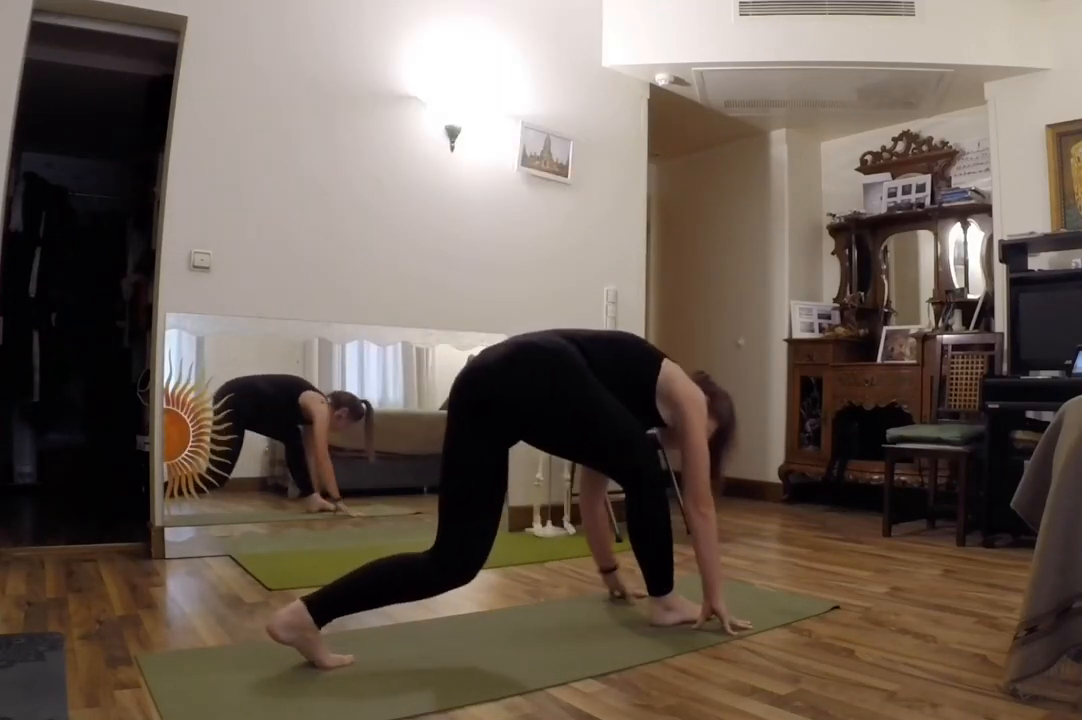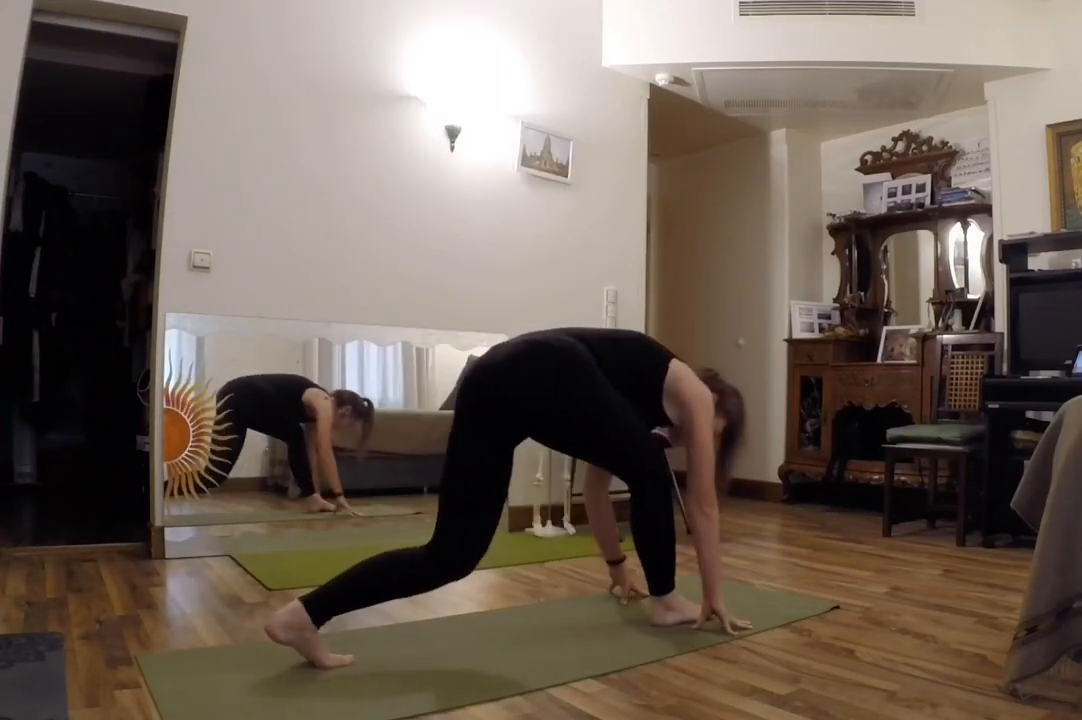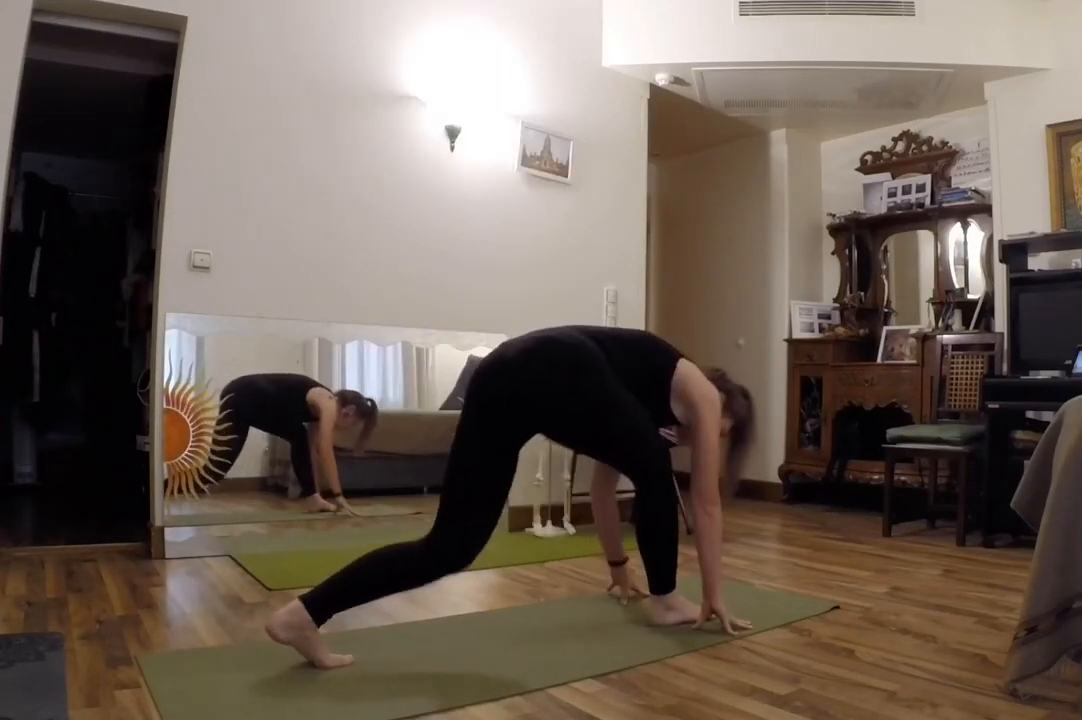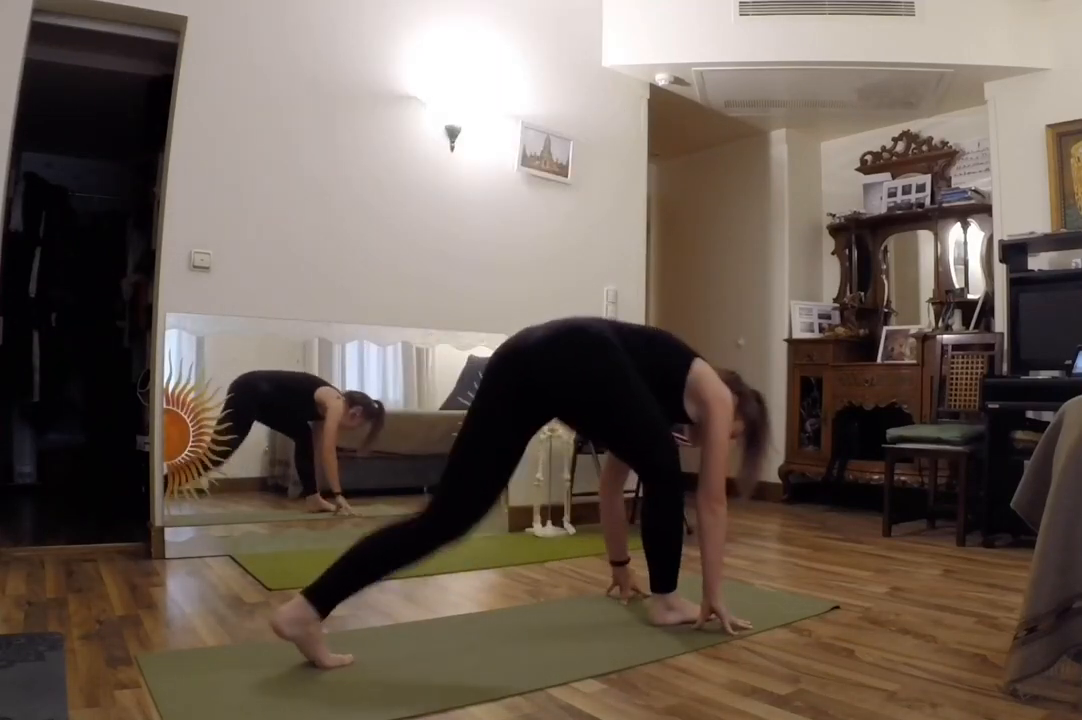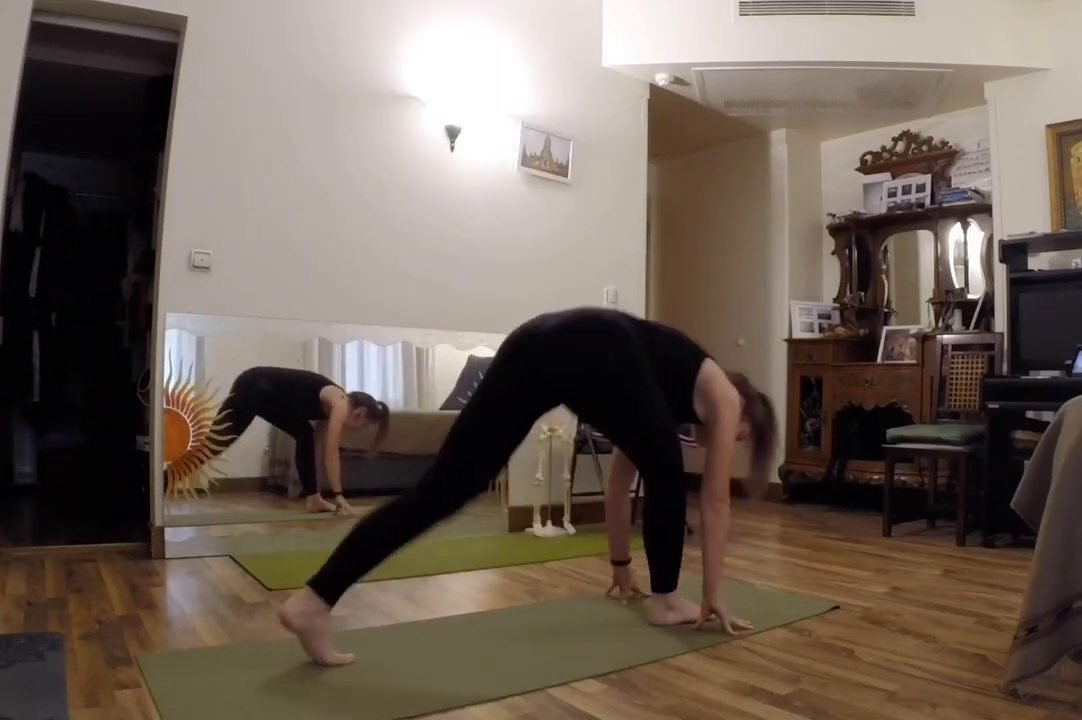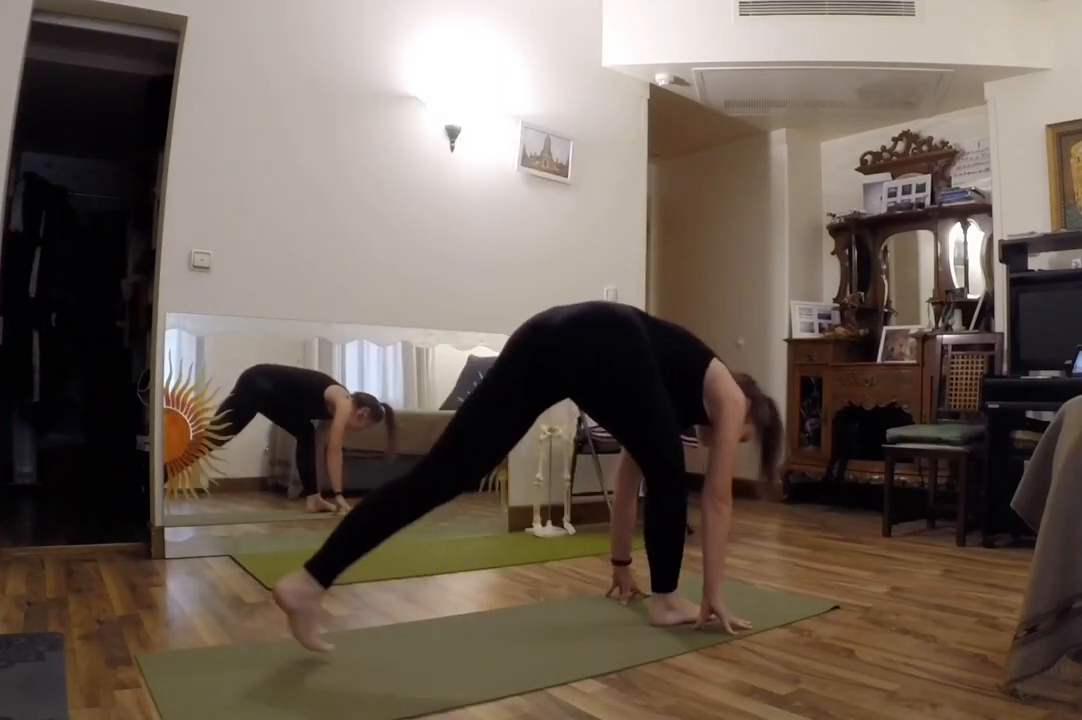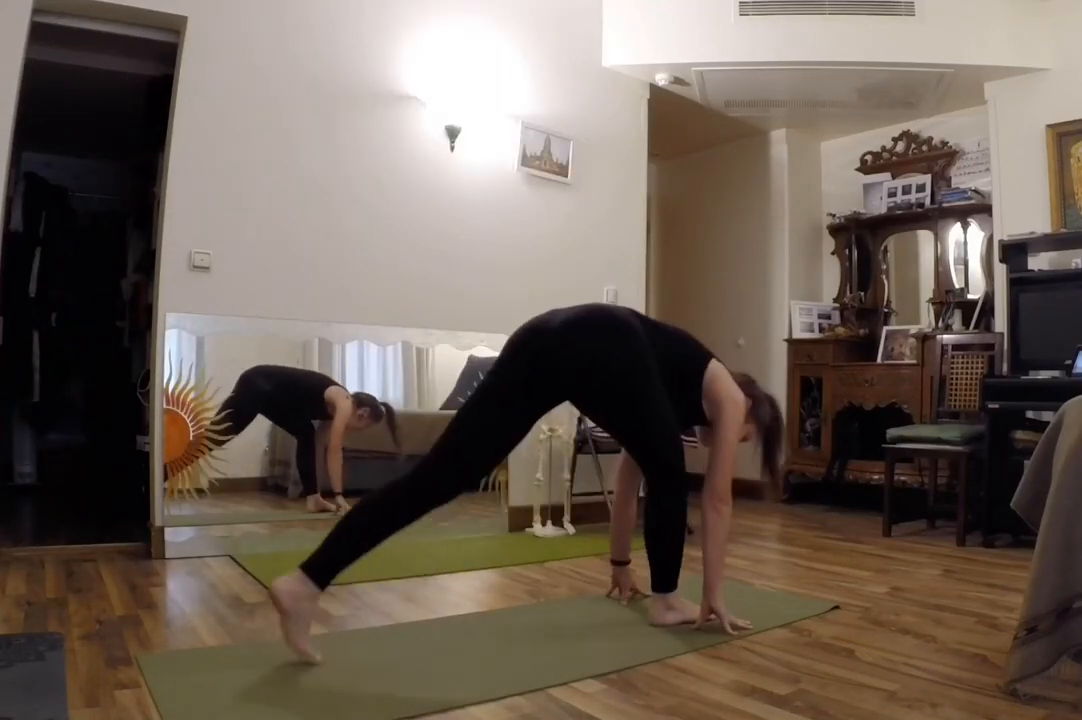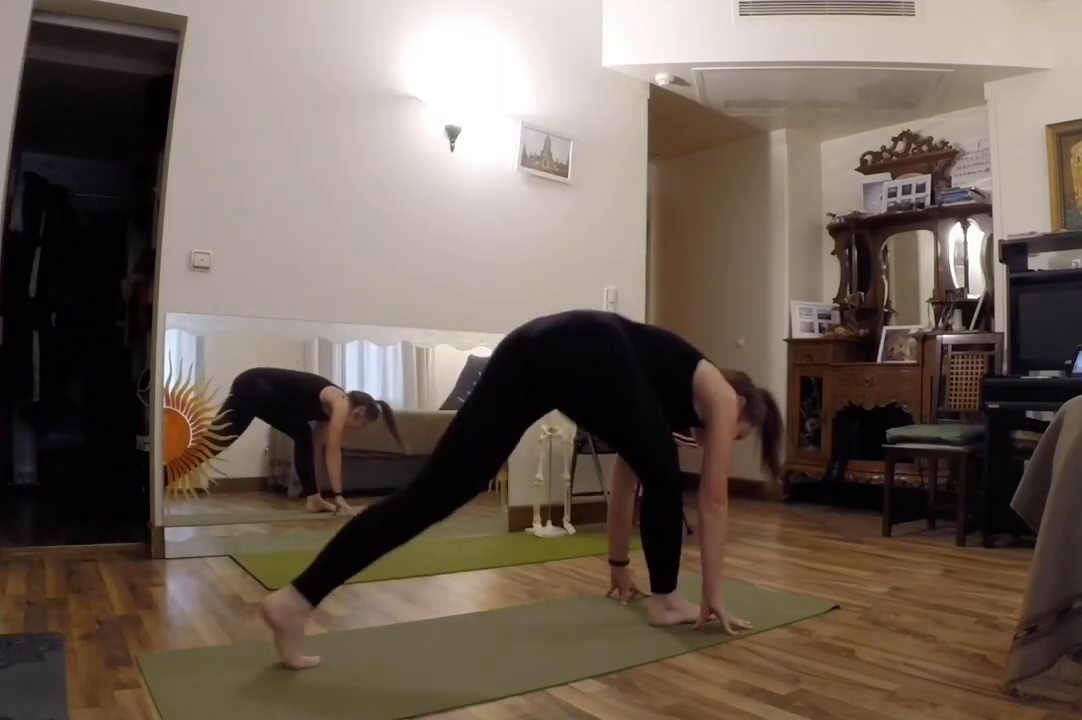
dt=0.1s
person 1, frame 1
left shoulder: (643, 384)
right shoulder: (688, 396)
left elbow: (591, 492)
right elbow: (700, 504)
left wrist: (609, 571)
right wrist: (714, 598)
left hip: (481, 379)
right hip: (541, 381)
left knee: (453, 562)
right knee: (644, 475)
left ankle: (305, 615)
right ankle: (664, 602)
person 1, frame 2
left shoulder: (653, 386)
right shoulder: (694, 395)
left elbow: (596, 486)
right elbow: (703, 504)
left wrist: (616, 565)
right wrist: (713, 598)
left hip: (491, 375)
right hip: (549, 378)
left knee: (451, 555)
right knee: (648, 474)
left ankle: (303, 615)
right ankle: (665, 602)
person 1, frame 3
left shoulder: (661, 385)
right shoulder: (701, 394)
left elbow: (603, 485)
right elbow: (706, 503)
left wrist: (618, 566)
right wrist: (714, 598)
left hip: (500, 370)
right hip: (560, 375)
left knee: (450, 546)
right knee: (653, 473)
left ankle: (304, 614)
right ankle: (665, 601)
person 1, frame 4
left shoulder: (677, 390)
right shoulder: (715, 394)
left elbow: (613, 483)
right elbow: (712, 502)
left wrist: (619, 566)
right wrist: (712, 598)
left hip: (524, 353)
right hip: (579, 362)
left knee: (450, 514)
right knee: (663, 475)
left ankle: (307, 610)
right ankle: (665, 603)
person 1, frame 5
left shoulder: (681, 388)
right shoulder: (722, 394)
left elbow: (619, 484)
right elbow: (715, 502)
left wrist: (620, 566)
right wrist: (713, 597)
left hip: (536, 339)
right hip: (593, 351)
left knee: (443, 487)
right knee: (665, 473)
left ankle: (313, 600)
right ankle: (666, 602)
person 1, frame 6
left shoulder: (688, 395)
right shoulder: (729, 396)
left elbow: (628, 483)
right elbow: (717, 500)
left wrist: (620, 565)
right wrist: (714, 596)
left hip: (546, 333)
right hip: (601, 345)
left knee: (442, 473)
right knee: (668, 474)
left ankle: (309, 583)
right ankle: (666, 602)
person 1, frame 7
left shoulder: (693, 392)
right shoulder: (728, 396)
left elbow: (627, 484)
right elbow: (717, 502)
left wrist: (619, 565)
right wrist: (713, 597)
left hip: (544, 335)
right hip: (599, 347)
left knee: (440, 475)
right knee: (668, 474)
left ankle: (303, 584)
right ankle: (666, 602)
person 1, frame 8
left shoulder: (677, 388)
right shoulder: (720, 395)
left elbow: (623, 483)
right elbow: (713, 502)
left wrist: (619, 565)
right wrist: (714, 599)
left hip: (532, 345)
right hip: (585, 353)
left knee: (433, 493)
right knee: (662, 476)
left ankle: (294, 599)
right ankle: (665, 601)
person 2, frame 1
left shoulder: (314, 407)
right shoulder: (320, 407)
left elbow: (309, 453)
right elbow: (322, 457)
left wrist: (313, 496)
right wrist: (337, 500)
right hip: (234, 400)
left knee: (292, 437)
right knee: (220, 474)
left ankle: (310, 499)
person 2, frame 2
left shoulder: (318, 408)
right shoulder: (324, 404)
left elbow: (311, 449)
right elbow: (325, 452)
left wrist: (313, 495)
right wrist: (339, 496)
right hip: (237, 398)
left knee: (294, 436)
right knee: (220, 470)
left ankle: (310, 499)
person 2, frame 3
left shoulder: (319, 409)
right shoulder: (329, 403)
left elbow: (313, 450)
right elbow: (325, 452)
left wrist: (314, 495)
right wrist: (338, 496)
left hip: (254, 403)
right hip: (239, 398)
left knee: (298, 436)
right knee: (219, 468)
left ankle: (311, 499)
person 2, frame 4
left shoulder: (327, 408)
right shoulder: (335, 403)
left elbow: (318, 447)
right elbow: (327, 451)
left wrist: (314, 496)
right wrist: (338, 495)
left hip: (262, 397)
right hip: (248, 391)
left knee: (303, 435)
right knee: (218, 455)
left ankle: (312, 499)
person 2, frame 5
left shoulder: (330, 407)
right shoulder: (340, 402)
left elbow: (322, 447)
right elbow: (331, 451)
left wrist: (314, 495)
right wrist: (338, 495)
left hip: (265, 395)
right hip: (251, 387)
left knee: (304, 434)
right knee: (216, 446)
left ankle: (312, 499)
person 2, frame 6
left shoulder: (333, 406)
right shoulder: (344, 403)
left elbow: (318, 442)
right elbow: (333, 450)
left wrist: (315, 495)
right wrist: (338, 495)
left hip: (268, 392)
right hip: (255, 384)
left knee: (306, 434)
right knee: (215, 437)
left ankle: (313, 499)
person 2, frame 7
left shoulder: (334, 406)
right shoulder: (344, 403)
left elbow: (323, 444)
right elbow: (334, 451)
left wrist: (314, 495)
right wrist: (338, 495)
left hip: (268, 393)
right hip: (255, 384)
left knee: (306, 434)
left ankle: (313, 499)
person 2, frame 8
left shoulder: (330, 407)
right shoulder: (341, 403)
left elbow: (323, 447)
right elbow: (332, 451)
left wrist: (314, 496)
right wrist: (338, 496)
left hip: (262, 394)
right hip: (250, 388)
left knee: (302, 434)
left ankle: (313, 499)
